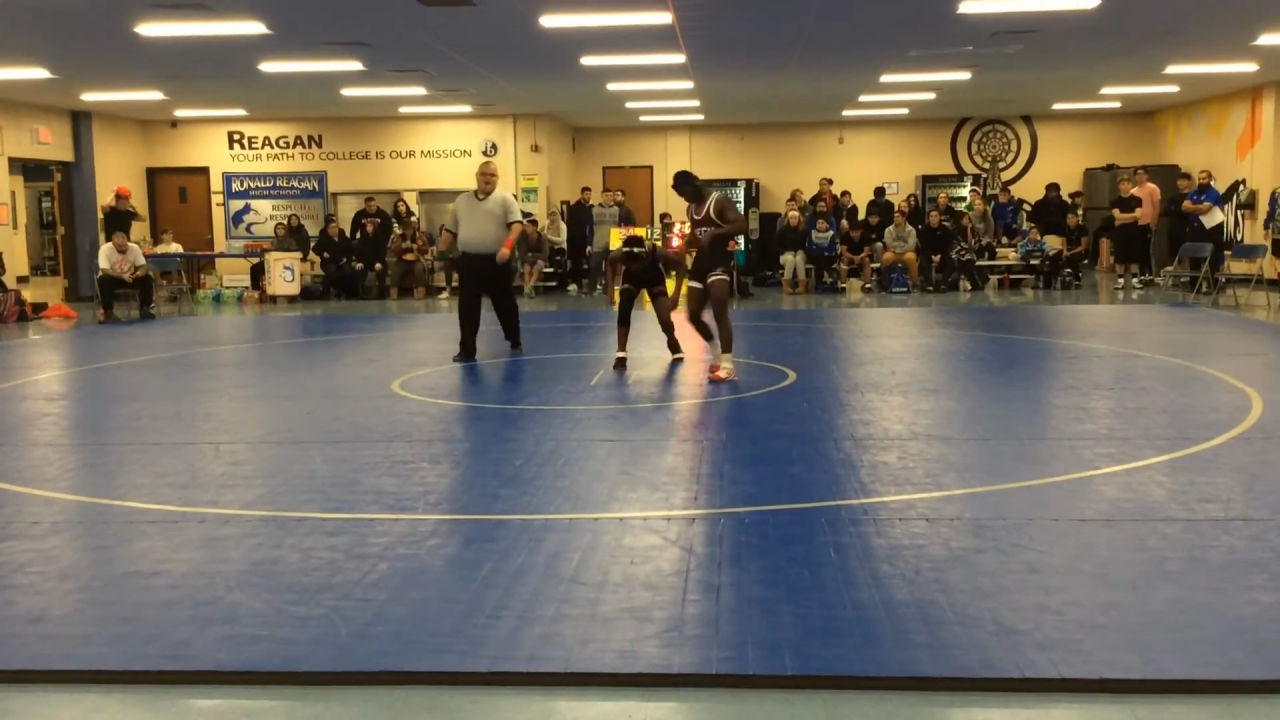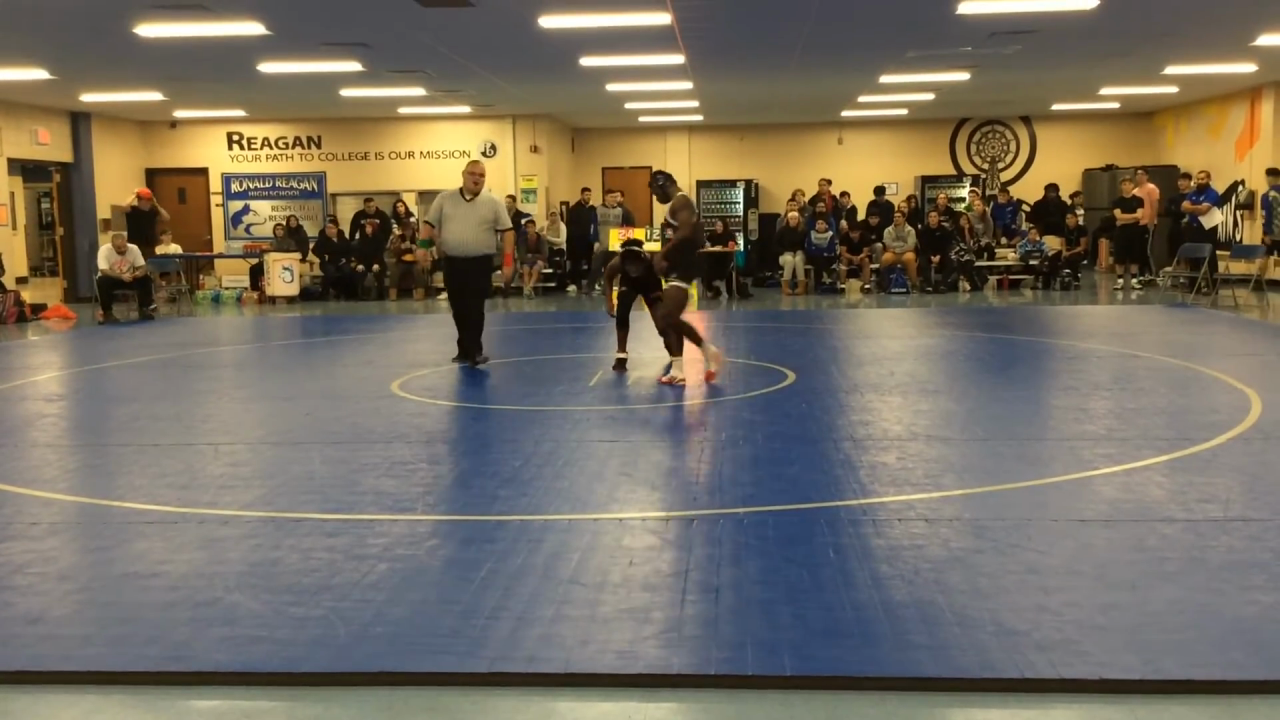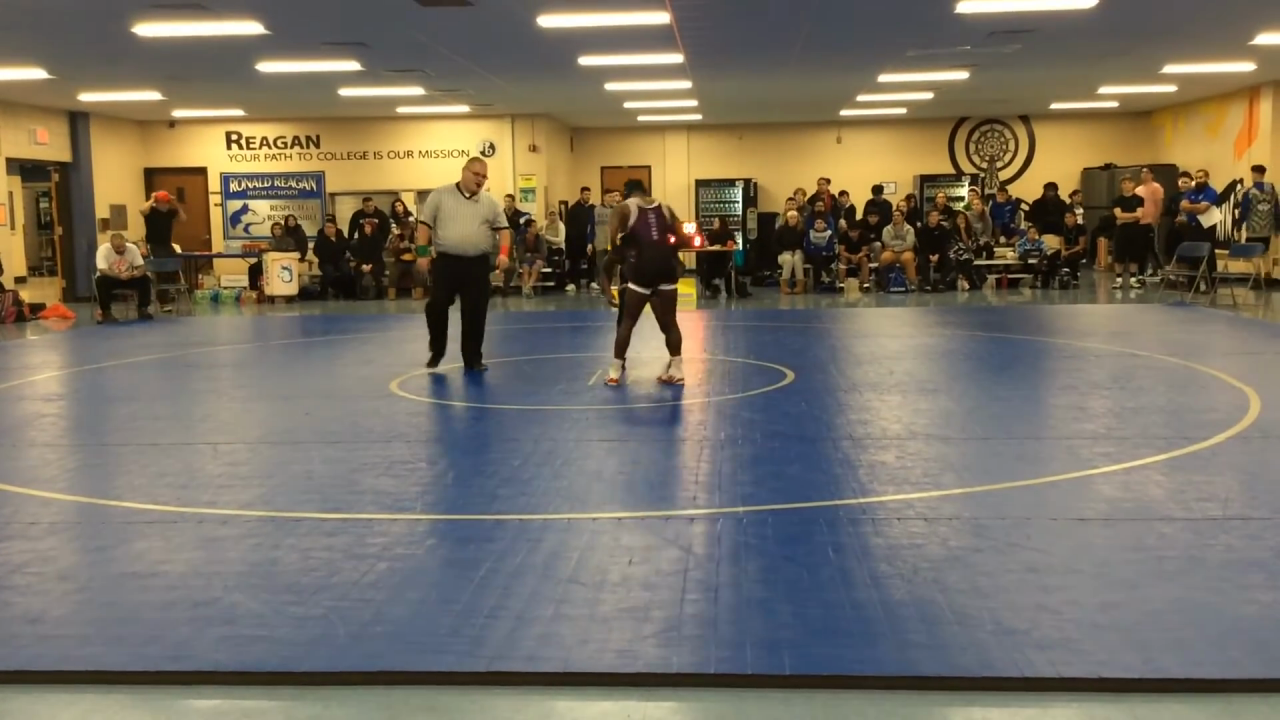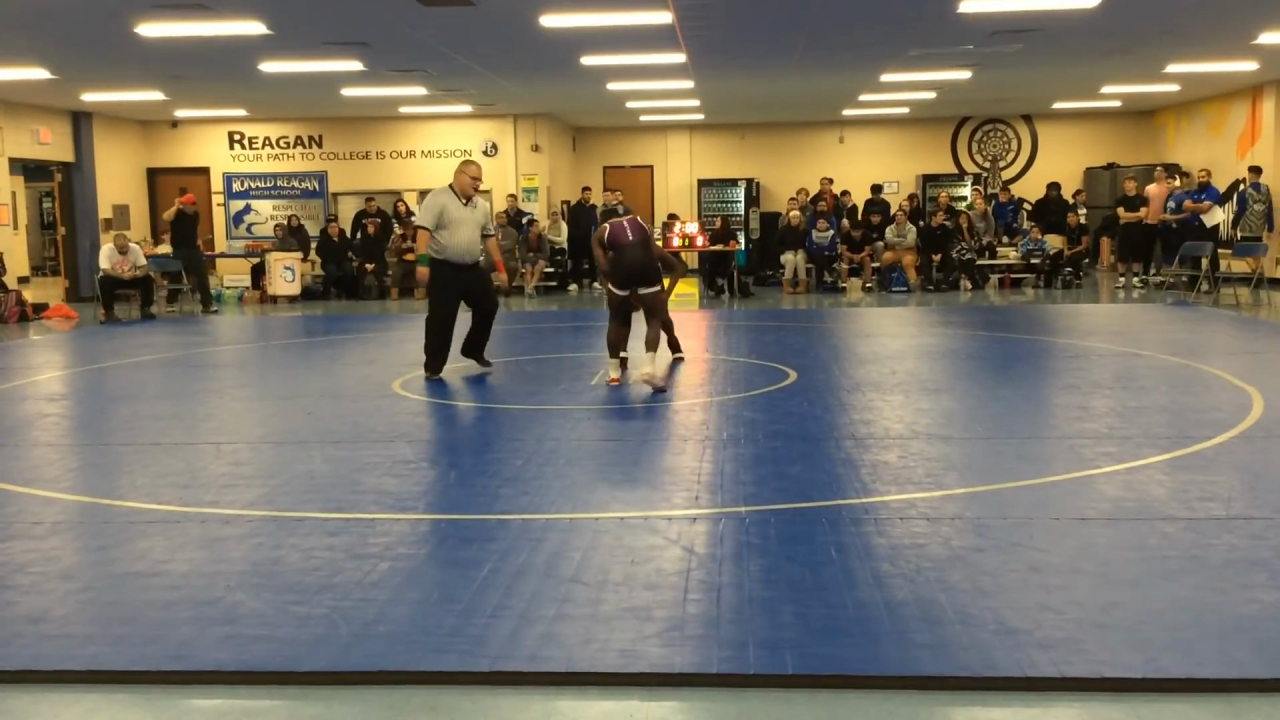
dt=0.4s
person 1, frame 1
left shoulder: (505, 199)
right shoulder: (462, 201)
left elbow: (517, 224)
right elbow: (450, 230)
left wrist: (507, 246)
left hip: (496, 261)
right hip: (468, 260)
left knee: (505, 303)
right knee: (467, 307)
left ankle: (514, 340)
right ankle: (467, 350)
person 1, frame 2
left shoulder: (493, 203)
right shoulder: (445, 199)
left elbow: (507, 232)
right elbow: (430, 224)
left wrist: (508, 262)
left hip: (480, 263)
right hip: (453, 263)
left knee: (475, 308)
right knee: (459, 309)
left ankle: (475, 352)
right ankle: (465, 350)
person 1, frame 3
left shoulder: (490, 202)
right shoulder: (440, 195)
left elbow: (503, 229)
right elbow: (426, 224)
left wrist: (503, 253)
left hip: (477, 264)
right hip: (445, 262)
left knee: (475, 313)
right knee: (436, 307)
left ankle: (473, 359)
right ankle: (436, 351)
person 1, frame 4
left shoulder: (481, 206)
right shoulder: (438, 198)
left elbow: (489, 237)
right elbow: (423, 230)
left wrist: (500, 267)
left hip: (472, 269)
right hip: (443, 269)
left knee: (488, 306)
right knee: (440, 319)
left ankle: (473, 350)
right ankle: (433, 367)
person 2, frame 1
left shoulder: (721, 201)
right shoulder: (691, 208)
left elbow: (742, 227)
left wrist: (714, 234)
right wrist: (686, 246)
left hip: (720, 261)
right hip: (700, 262)
left knee: (720, 314)
right knee: (693, 316)
left ankle: (727, 366)
right ankle: (716, 352)
person 2, frame 2
left shoulder: (680, 201)
right shoulder: (679, 202)
left elbow: (686, 232)
right elbow: (697, 238)
left wrist: (663, 252)
right wrist: (666, 256)
left hip: (682, 265)
right hip: (678, 264)
left knee: (669, 318)
right knee: (666, 319)
left ankle: (710, 353)
right ankle: (677, 371)
person 2, frame 3
left shoulder: (623, 208)
right shoulder: (663, 207)
left elbow: (612, 239)
right elbow: (682, 239)
left wrist: (626, 252)
left hip: (644, 264)
right hip: (667, 262)
left knee: (628, 320)
right knee: (668, 320)
left ankle: (615, 373)
right ankle: (676, 371)
person 2, frame 4
left shoulder: (601, 231)
right shoulder: (639, 222)
left elbow: (604, 266)
right elbow: (656, 252)
left hip: (622, 264)
right hip: (646, 262)
left knee: (617, 320)
right knee: (654, 320)
left ankle: (614, 373)
right ankle: (649, 367)
